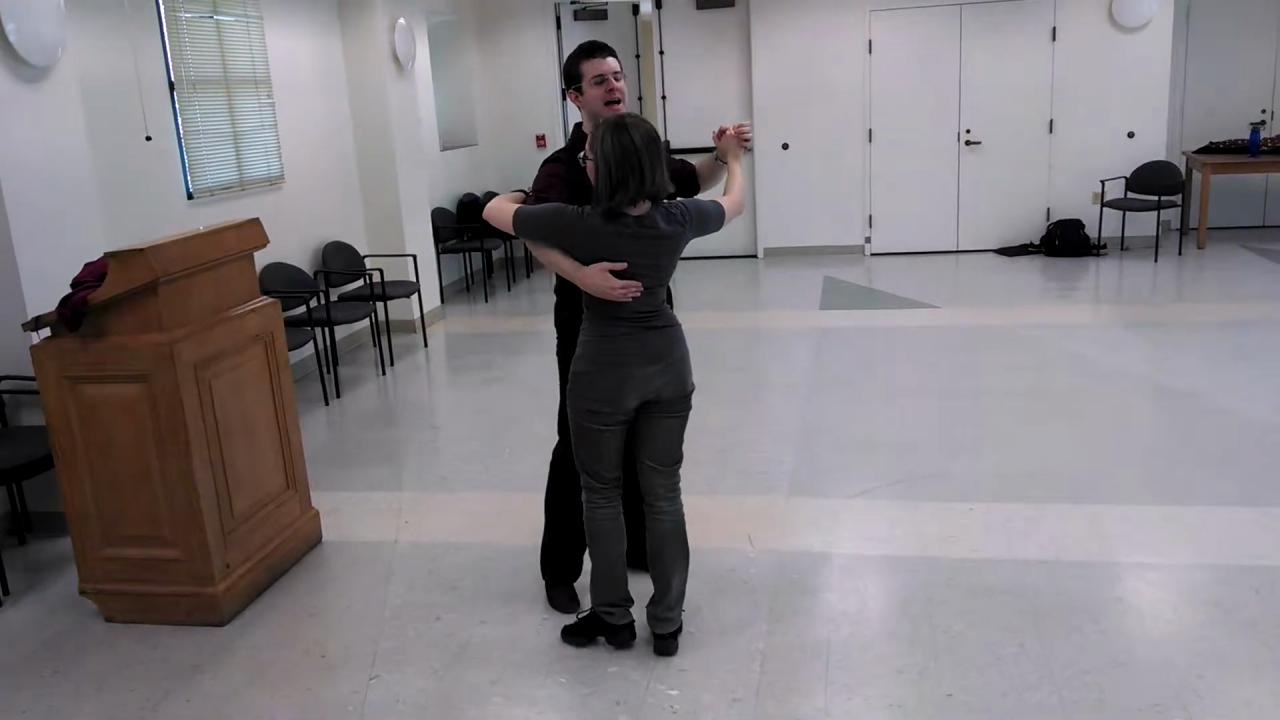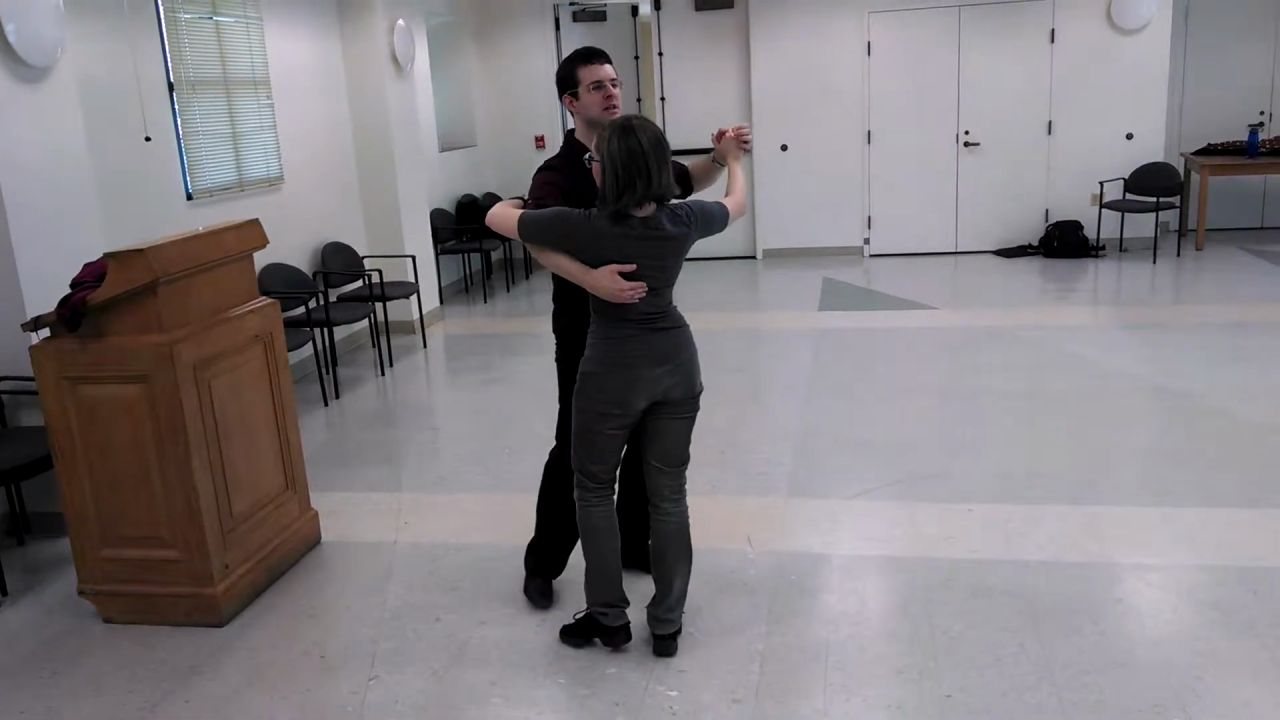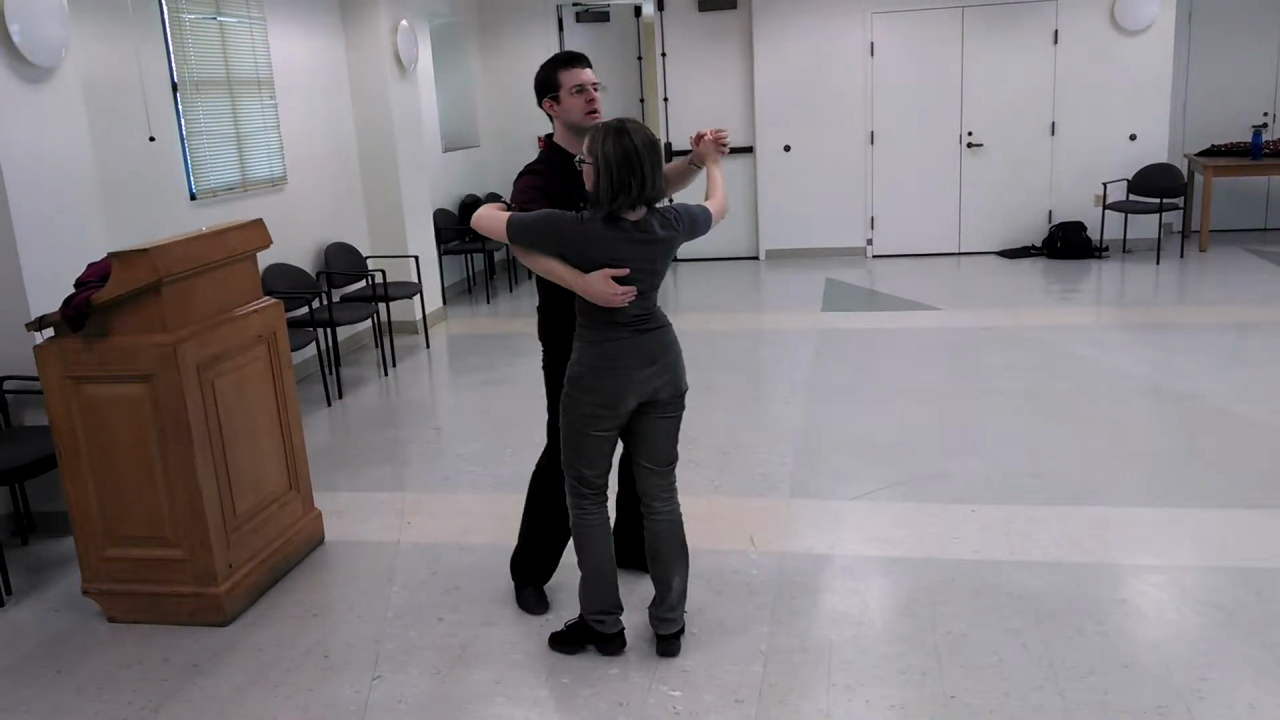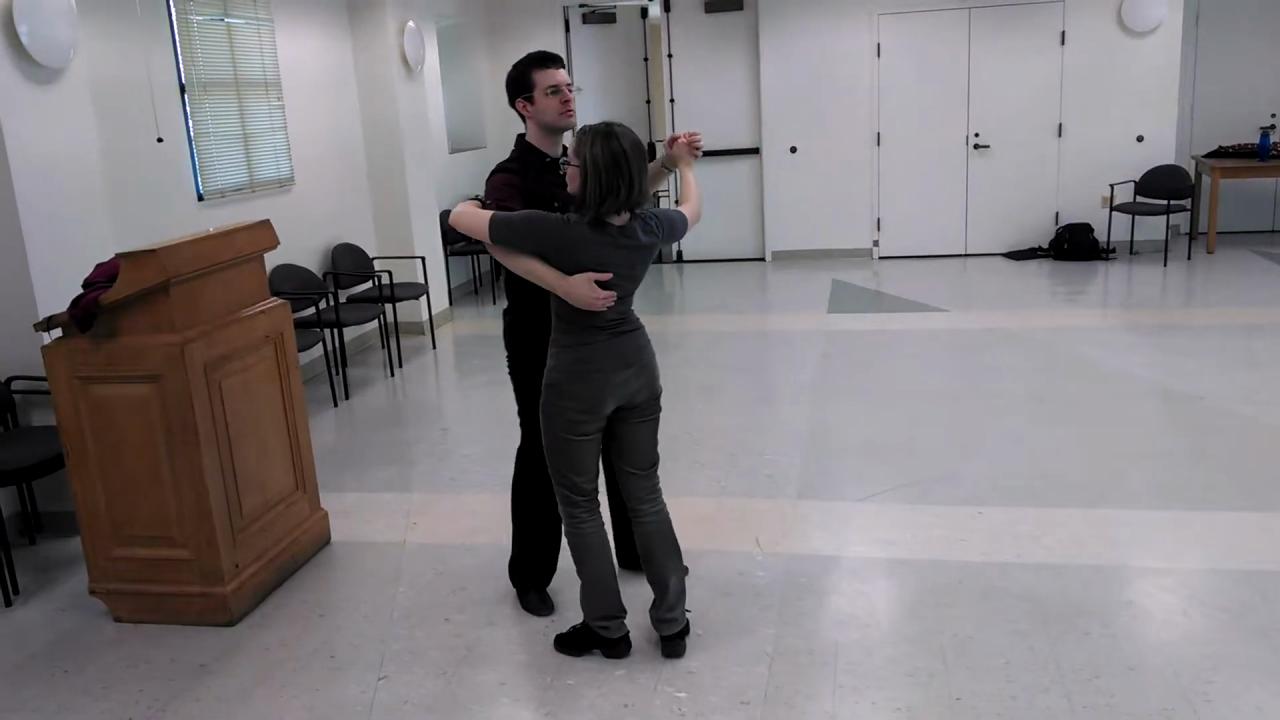
dt=0.3s
person 1, frame 1
right shoulder: (563, 168)
left elbow: (692, 181)
left wrist: (724, 154)
right wrist: (580, 276)
right hip: (589, 332)
right knee: (580, 448)
left ankle: (635, 544)
right ankle: (559, 569)
person 1, frame 2
right shoulder: (557, 175)
left elbow: (685, 181)
right elbow: (538, 239)
left wrist: (722, 157)
right wrist: (589, 279)
right hip: (587, 336)
left knee: (649, 442)
right knee: (578, 451)
left ankle: (631, 544)
right ankle: (543, 563)
person 1, frame 3
right shoulder: (538, 180)
left elbow: (659, 184)
right elbow: (524, 242)
left wrist: (699, 159)
right wrist: (581, 284)
right hip: (573, 340)
right knee: (567, 454)
left ankle: (632, 545)
right ankle: (529, 569)
person 1, frame 4
right shoulder: (511, 178)
right elbow: (501, 240)
left wrist: (669, 162)
right wrist: (563, 286)
right hip: (540, 343)
right knee: (543, 456)
left ankle: (636, 548)
right ankle: (530, 573)
person 2, frame 1
left shoulder: (577, 225)
right shoulder: (678, 219)
left elbow: (494, 211)
right elbow: (733, 204)
left wrist: (520, 194)
right wrist: (733, 158)
left hip: (604, 370)
right hip: (667, 362)
left knee: (601, 492)
right knee: (663, 494)
left ankle: (612, 614)
right ankle: (667, 623)
person 2, frame 2
left shoulder: (585, 228)
right shoulder: (683, 221)
left elbow: (496, 217)
right elbow: (736, 204)
left wrist: (520, 201)
right wrist: (732, 159)
left hip: (613, 372)
right hip: (676, 363)
left knee: (593, 490)
right knee: (668, 495)
left ankle: (608, 615)
right ankle: (667, 624)
person 2, frame 3
left shoulder: (574, 231)
right shoulder: (669, 224)
left elbow: (482, 221)
right elbow: (717, 208)
left wrist: (500, 203)
right wrist: (711, 162)
left hip: (601, 375)
right hip: (662, 366)
left knee: (587, 496)
right knee: (659, 495)
left ankle: (602, 623)
right ankle: (670, 623)
person 2, frame 4
left shoulder: (559, 233)
right shoulder: (650, 228)
left elbow: (460, 218)
right elbow: (691, 211)
left wrist: (477, 201)
right wrist: (685, 164)
left hip: (578, 380)
right hip: (637, 369)
left knee: (579, 505)
right knee: (645, 496)
left ankle: (607, 627)
right ankle: (671, 622)
